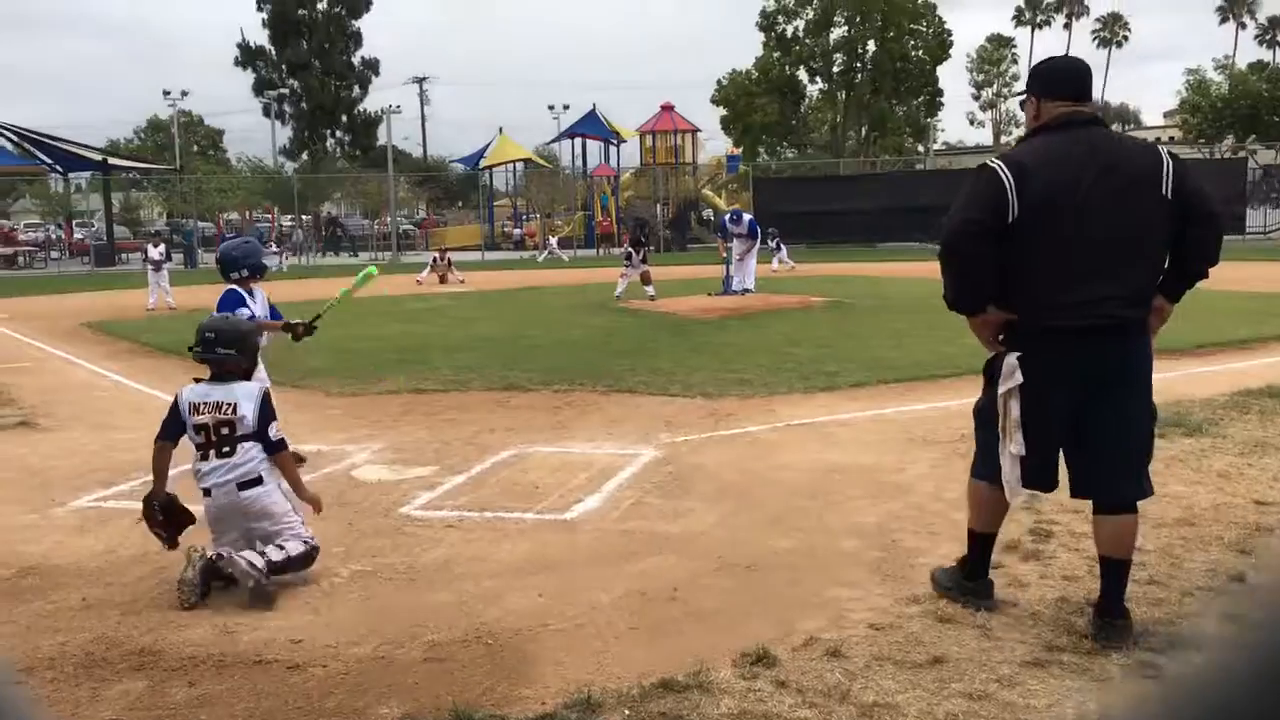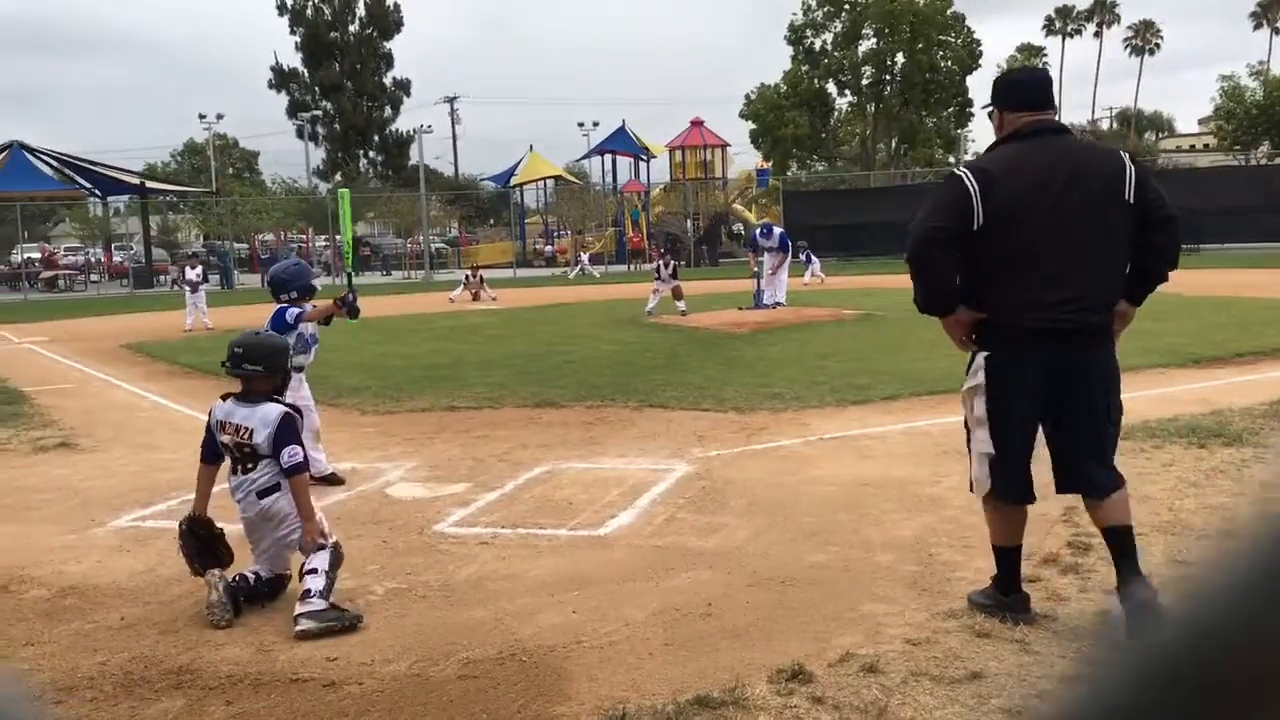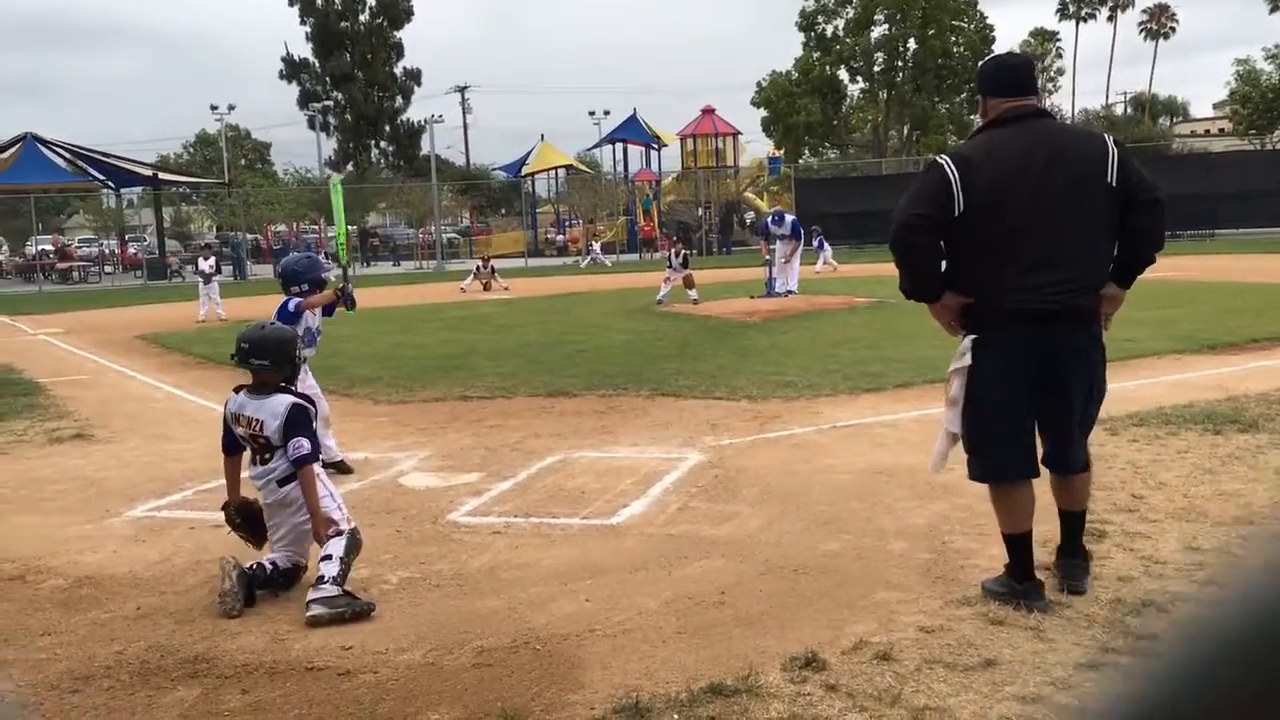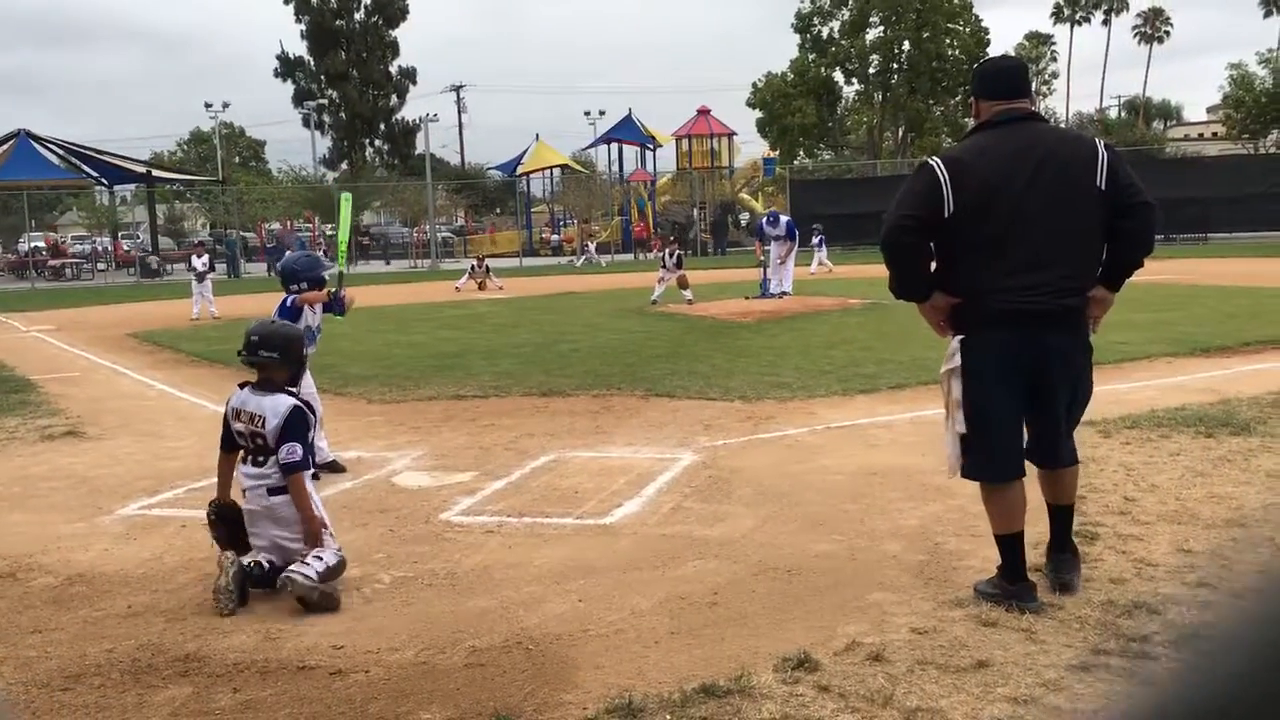
dt=0.4s
person 1, frame 1
left shoulder: (1013, 168)
right shoulder: (1154, 161)
left elbow: (961, 240)
right elbow: (1205, 226)
left wrist: (975, 306)
right wrist: (1165, 293)
left hip: (1036, 346)
right hip: (1124, 345)
left knee: (998, 458)
right knee: (1117, 481)
left ankle: (973, 575)
right ankle: (1112, 610)
person 1, frame 2
left shoulder: (979, 177)
right shoulder: (1115, 166)
left elbow: (927, 244)
right elbow: (1164, 229)
left wrist: (947, 308)
right wrist: (1129, 297)
left hip: (1008, 348)
right hip: (1090, 346)
left knee: (1002, 471)
right knee: (1096, 468)
left ankle: (1008, 590)
right ankle: (1131, 580)
person 1, frame 3
left shoulder: (961, 164)
right shoulder: (1099, 149)
left elbow: (909, 231)
right elbow: (1150, 211)
left wrist: (934, 294)
right wrist: (1119, 279)
left hip: (998, 332)
right hip: (1077, 327)
left knee: (1005, 456)
right knee: (1069, 446)
left ankle: (1022, 578)
right ankle: (1073, 558)
person 1, frame 4
left shoulder: (952, 166)
right shoulder: (1090, 153)
left elbow: (899, 233)
right elbow: (1139, 216)
left wrist: (923, 293)
right wrist: (1107, 282)
left hip: (987, 332)
right hip: (1065, 327)
left knee: (997, 457)
right knee: (1056, 443)
left ankle: (1015, 579)
right ankle: (1062, 554)
person 2, frame 1
left shoulder: (186, 396)
right shoulder: (255, 393)
left elbow: (163, 444)
right elbow: (277, 449)
left wrist: (158, 491)
right wrist: (301, 490)
left hip: (214, 496)
right hip: (256, 488)
left knee: (234, 554)
right knee: (303, 546)
left ankle: (206, 567)
right ankle: (257, 565)
person 2, frame 2
left shoulder: (219, 411)
right shoulder: (280, 416)
left elbow: (208, 465)
right elbow: (295, 472)
left wrist: (199, 515)
right wrist: (309, 521)
left hip: (249, 505)
right hip: (281, 496)
left knee: (272, 574)
right knee: (324, 548)
left ankle: (230, 586)
right ankle: (312, 609)
person 2, frame 3
left shoulder: (234, 403)
right shoulder: (292, 407)
left elbow: (231, 455)
right elbow: (303, 463)
left wrist: (234, 501)
right wrist: (316, 513)
left hip: (269, 494)
right hip: (299, 486)
left knee: (287, 564)
right knee: (343, 534)
left ankle: (242, 576)
right ankle: (325, 595)
person 2, frame 4
left shoulder: (236, 400)
right shoulder: (290, 409)
left elbow: (227, 453)
right elbow: (294, 469)
left wrist: (222, 499)
right wrist: (310, 517)
left hip: (253, 501)
right hip: (286, 498)
left knee: (275, 569)
right knee: (329, 556)
left ankle: (241, 569)
right ankle: (303, 577)
person 3, frame 1
left shoulder: (259, 294)
right shoulder: (232, 296)
left elbow: (276, 319)
right elbow: (252, 322)
left wrist: (294, 326)
right wrist: (286, 327)
person 3, frame 2
left shoulder: (307, 309)
right shoulder: (283, 313)
left elbow: (331, 313)
right elbow: (308, 317)
left wrist: (346, 306)
right wrist: (338, 303)
left hip: (298, 378)
left knee: (311, 424)
left ankle: (319, 469)
person 3, frame 3
left shoulder: (317, 303)
right shoulder: (290, 306)
left elbow: (344, 301)
right elbow: (308, 303)
left wrist: (346, 297)
right wrist: (338, 294)
left hip: (302, 369)
left knee: (321, 411)
left ankle: (330, 456)
person 3, frame 4
left shoulder: (317, 302)
right shoulder: (290, 304)
left elbow: (347, 299)
right elbow: (305, 297)
left wrist: (342, 301)
right wrist: (330, 296)
left knee: (314, 412)
left ankle: (321, 457)
